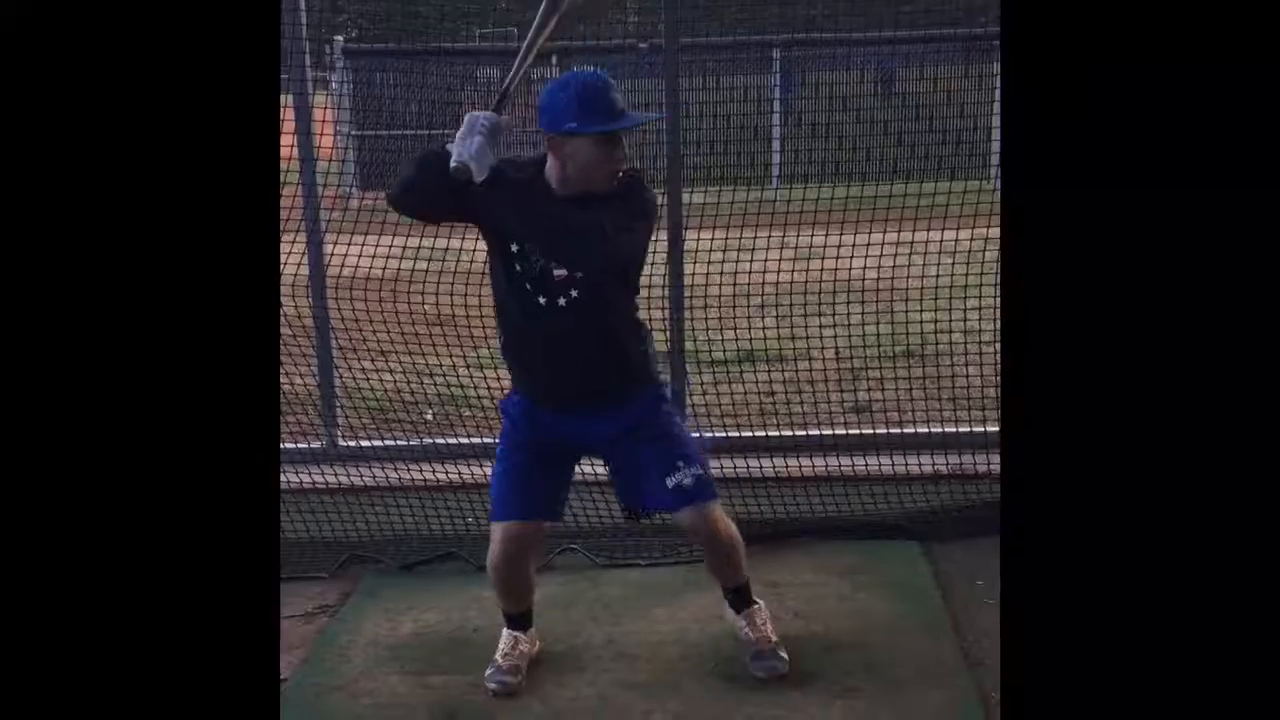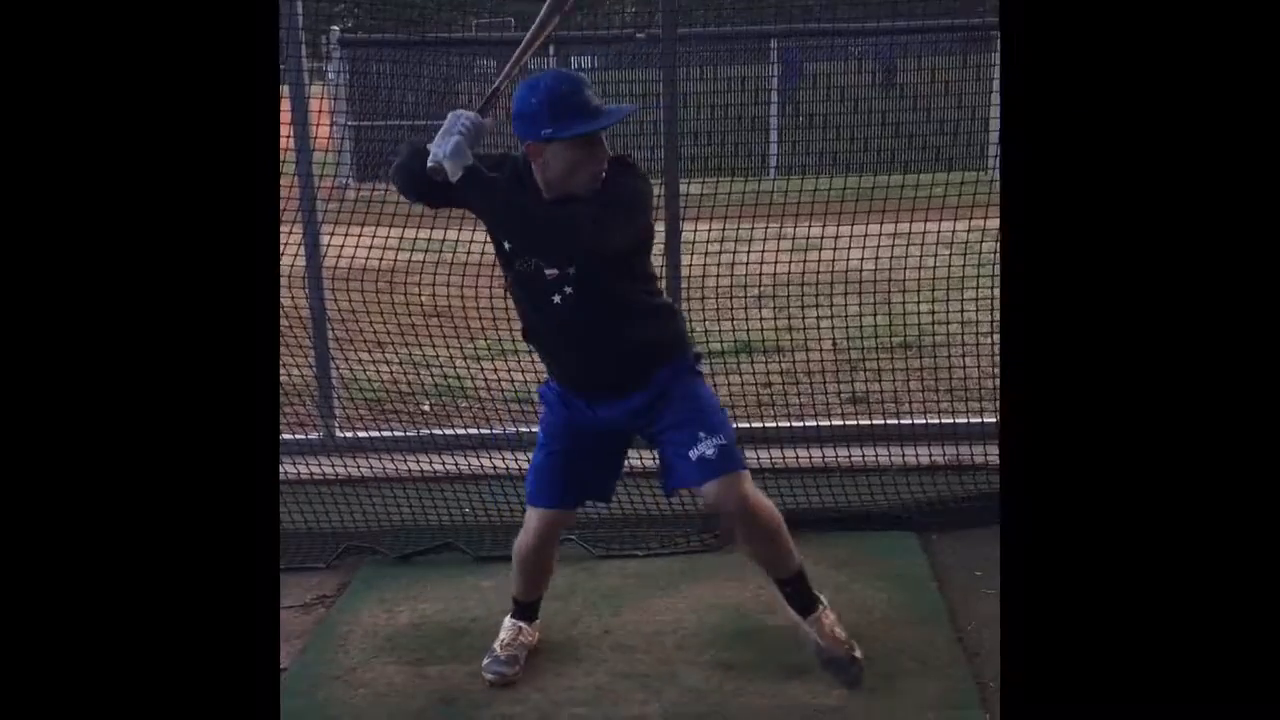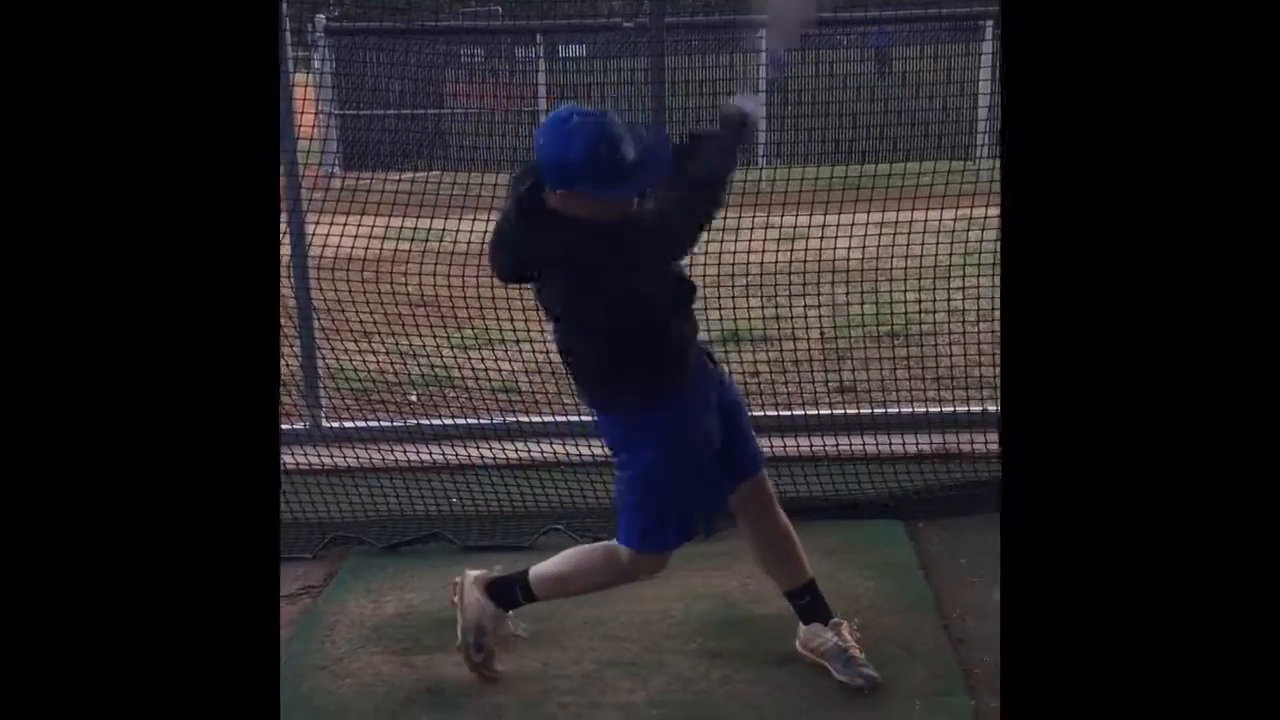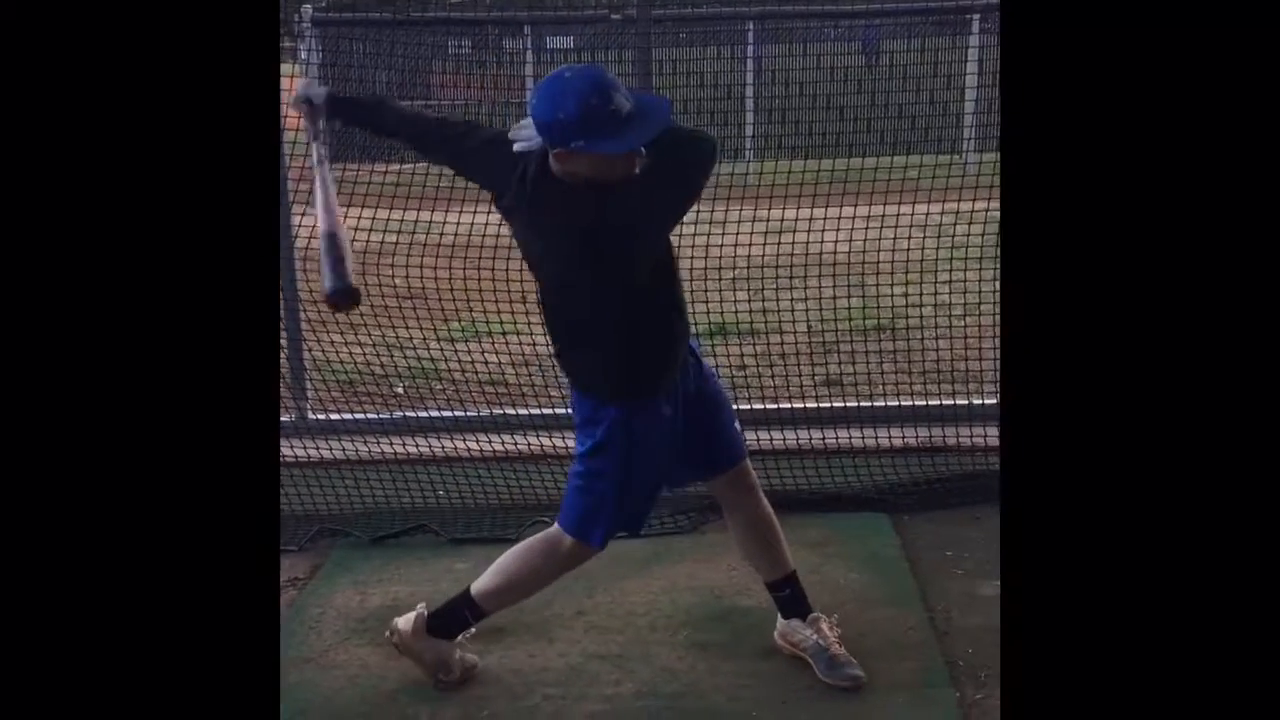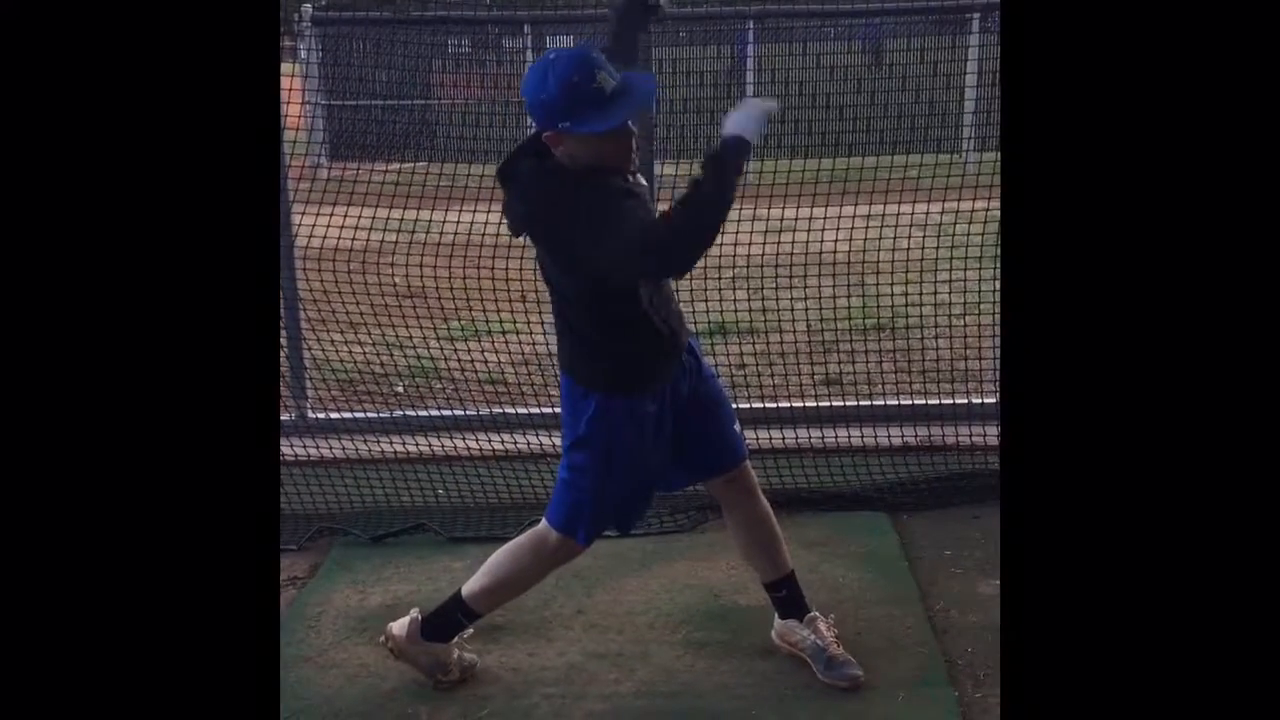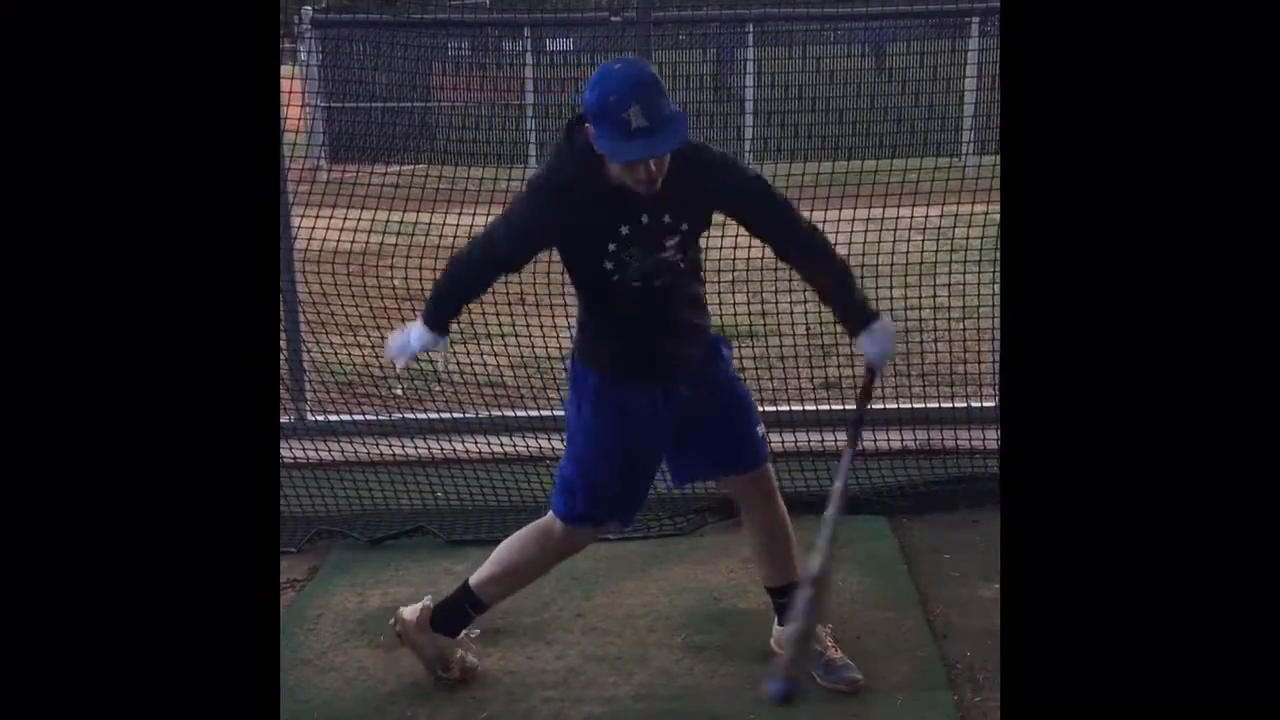
dt=0.4s
person 1, frame 1
left shoulder: (631, 198)
right shoulder: (510, 183)
left elbow: (586, 249)
right elbow: (406, 197)
left wrist: (488, 180)
right wrist: (453, 156)
left hip: (627, 395)
right hip: (539, 403)
left knee: (705, 520)
right knee: (510, 541)
left ankle: (746, 612)
right ankle: (519, 631)
person 1, frame 2
left shoulder: (624, 188)
right shoulder: (503, 178)
left elbow: (567, 242)
right elbow: (408, 179)
left wrist: (466, 175)
right wrist: (437, 151)
left hip: (660, 375)
right hip: (576, 390)
left knee: (732, 497)
right knee: (541, 526)
left ankle: (811, 613)
right ankle: (522, 621)
person 1, frame 3
left shoulder: (546, 183)
right shoulder: (578, 258)
right elbow: (689, 202)
left wrist: (716, 135)
right wrist: (736, 128)
left hip: (680, 369)
right hip: (647, 403)
left knee: (754, 497)
right knee: (641, 555)
left ankle: (819, 627)
right ankle: (492, 596)
person 1, frame 4
left shoulder: (509, 165)
right shoulder: (614, 212)
left elbow: (432, 132)
right elbow: (697, 151)
left wrist: (331, 103)
left hip: (667, 358)
right hip: (623, 394)
left knee: (735, 482)
right knee: (580, 541)
left ankle: (798, 623)
right ankle: (426, 632)
person 1, frame 5
left shoulder: (585, 156)
right shoulder: (569, 206)
right elbow: (672, 251)
right wrist: (734, 139)
left hip: (669, 357)
right hip: (614, 388)
left knee: (737, 482)
right knee: (568, 535)
left ankle: (793, 619)
right ankle: (424, 631)
person 1, frame 6
left shoulder: (706, 171)
right shoulder: (566, 185)
left elbow: (791, 233)
right elbow: (491, 251)
left wrist: (858, 316)
right wrist: (430, 323)
left hip: (693, 357)
right hip: (610, 375)
left knee: (756, 485)
right knee: (572, 528)
left ankle: (794, 627)
right ankle: (435, 621)
